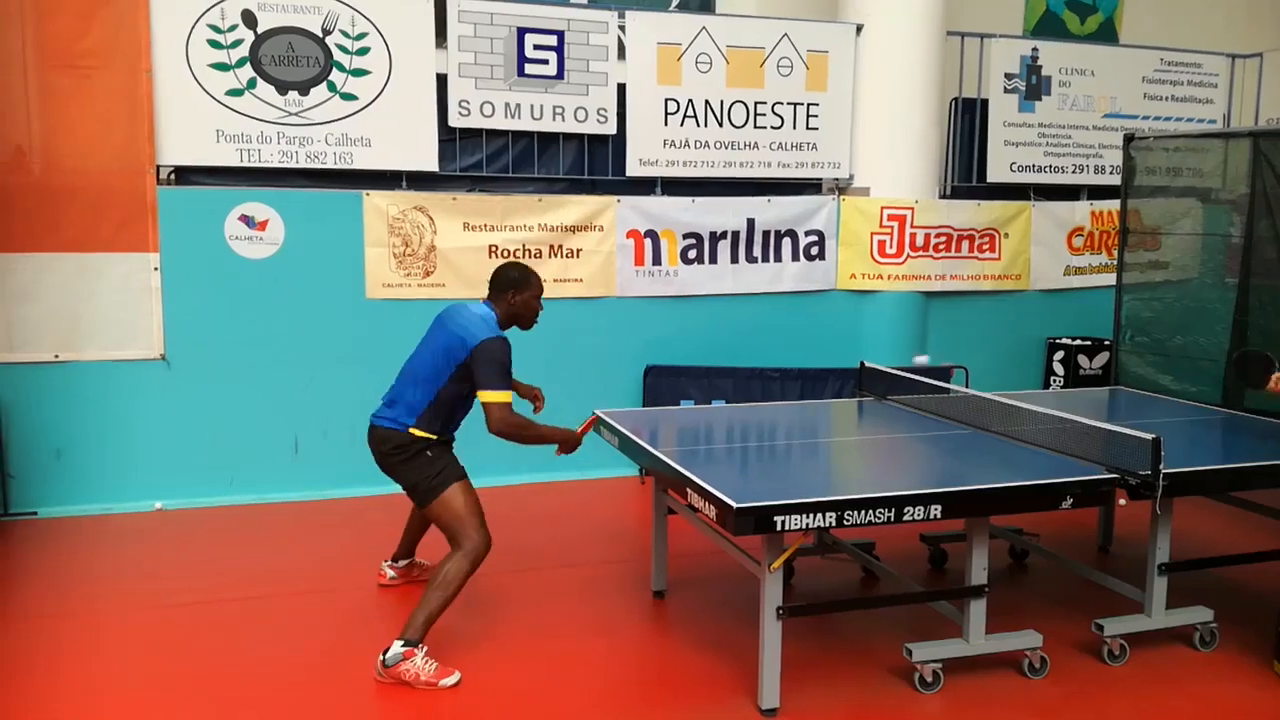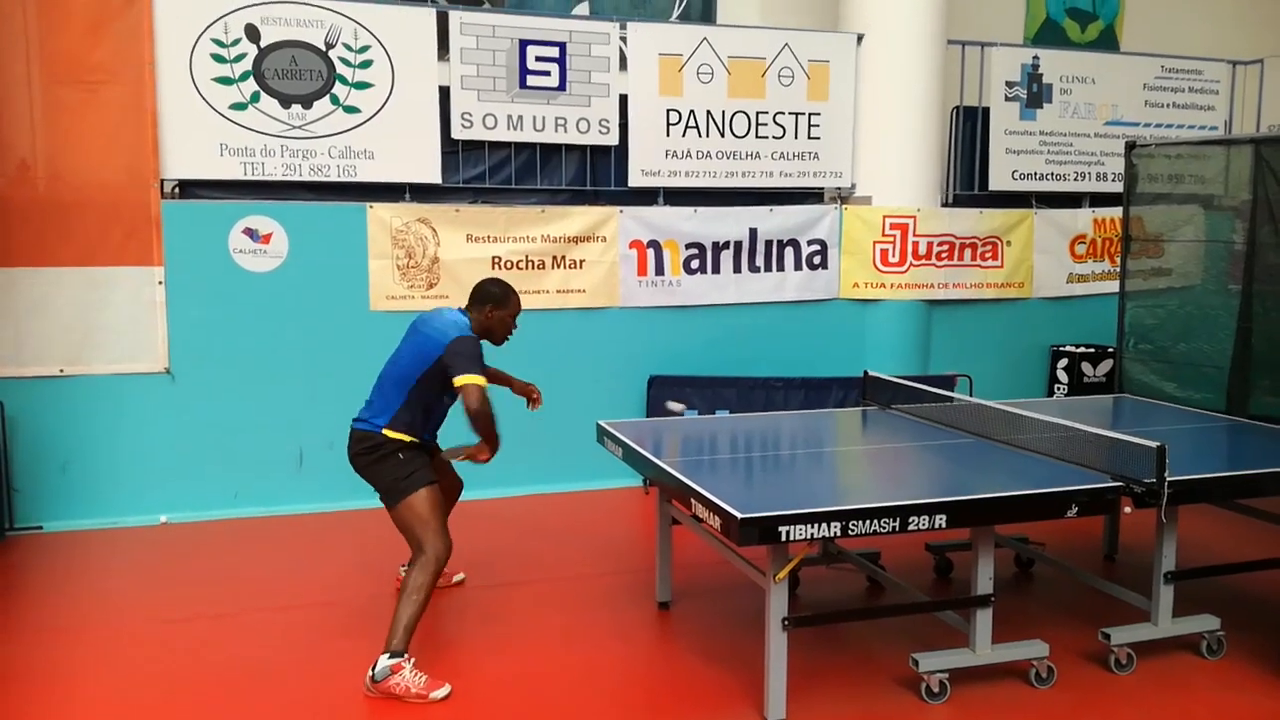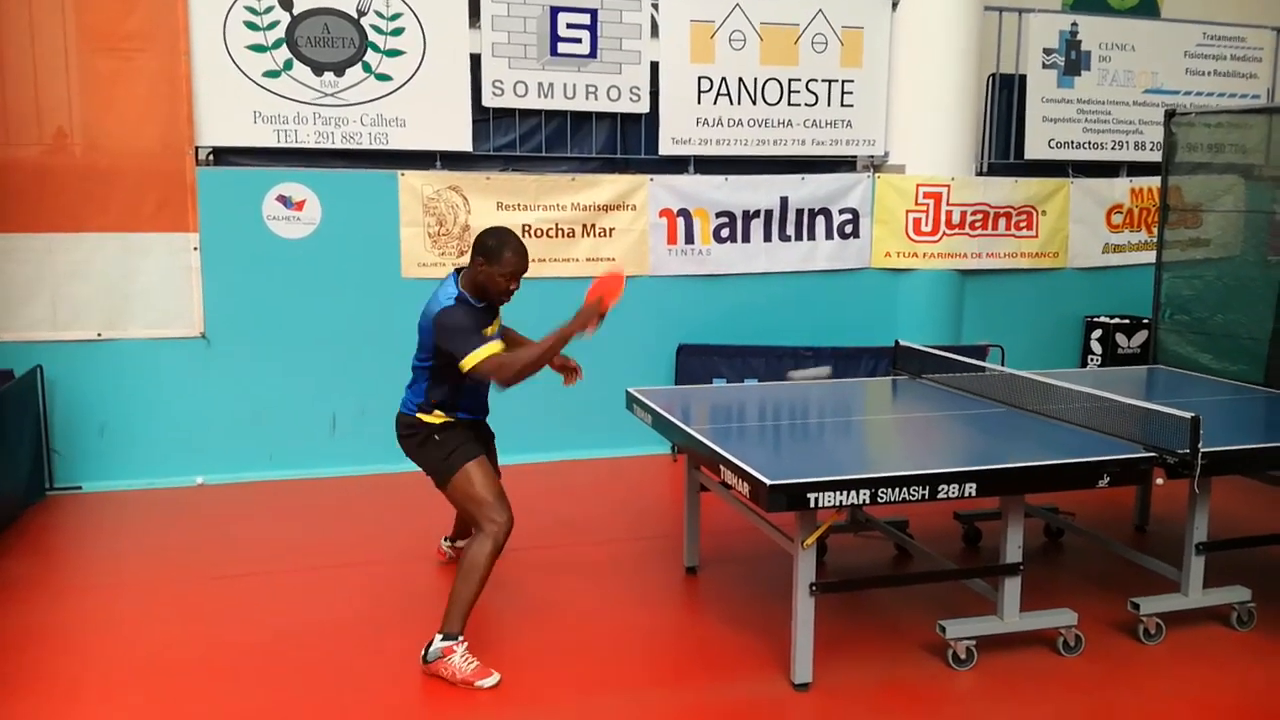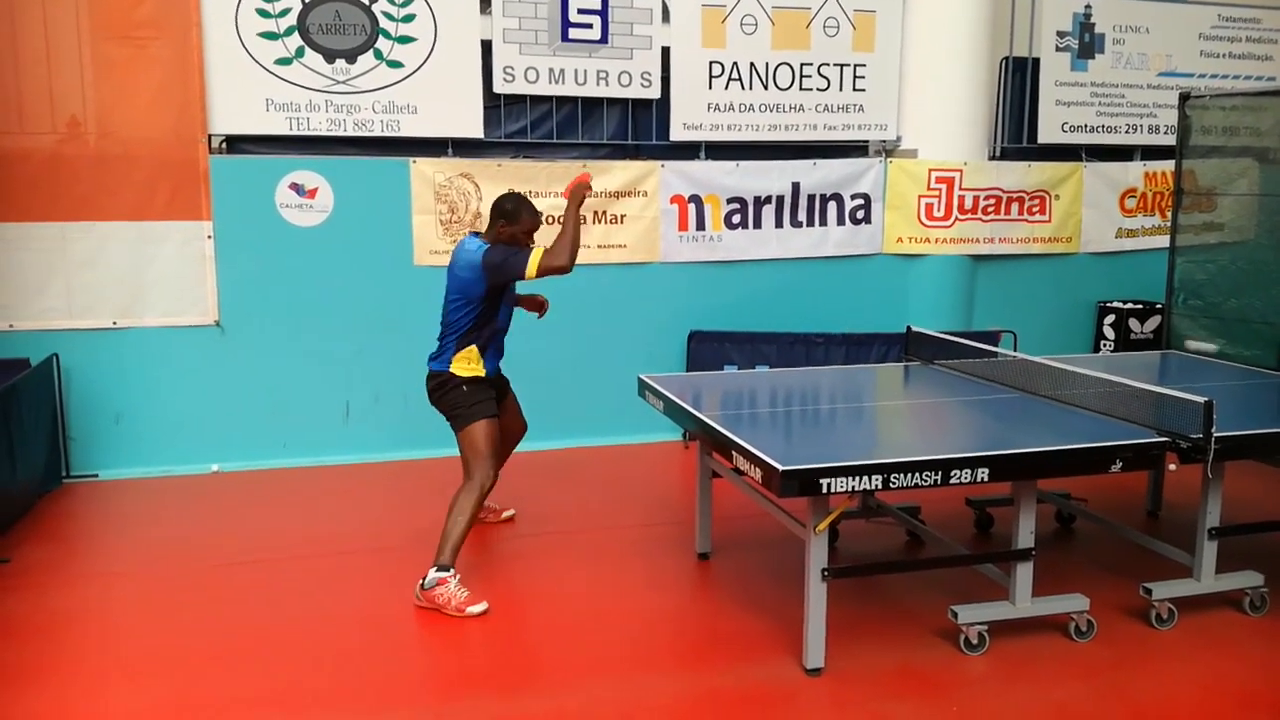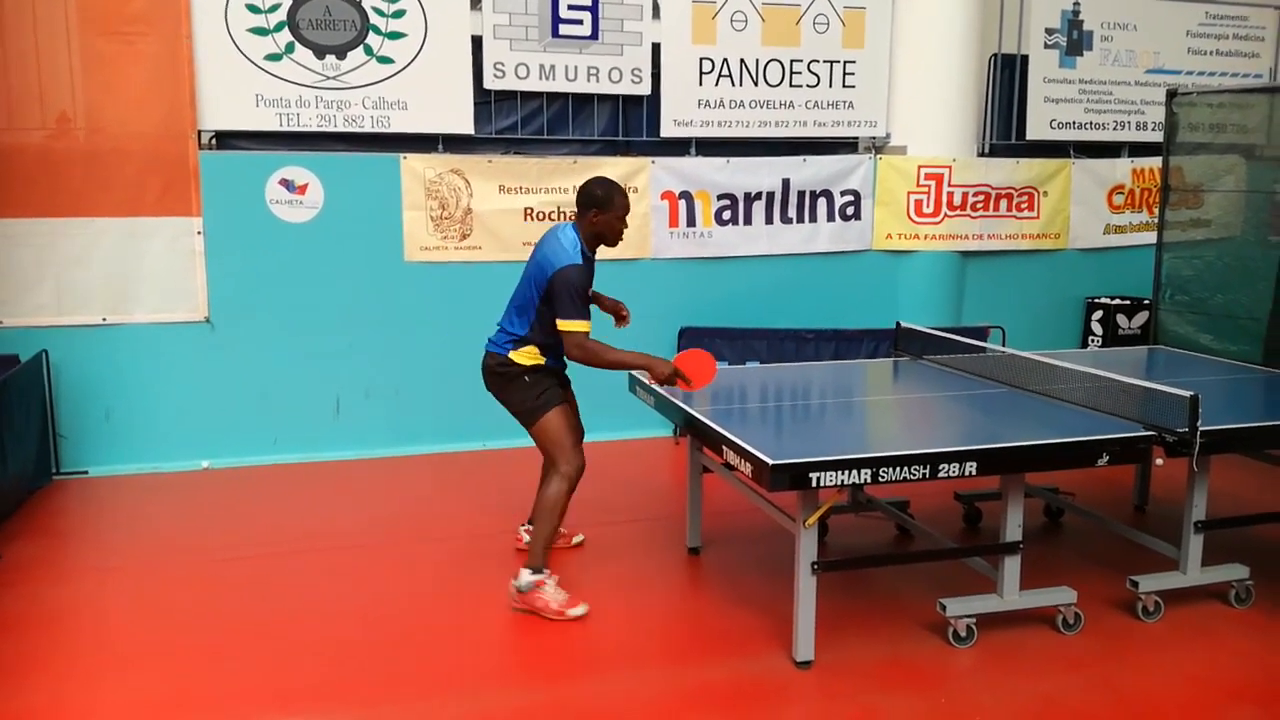
dt=1s
person 1, frame 1
left shoulder: (462, 312)
right shoulder: (492, 342)
right elbow: (500, 423)
left wrist: (518, 386)
right wrist: (561, 435)
left hip: (393, 429)
right hip: (408, 442)
left knee: (441, 492)
right knee: (474, 542)
left ankle: (399, 564)
right ankle: (401, 654)
person 1, frame 2
left shoulder: (440, 318)
right shoulder: (463, 340)
right elbow: (475, 403)
left wrist: (516, 385)
right wrist: (491, 442)
left hip: (401, 437)
right hip: (392, 445)
left knee: (447, 488)
right knee: (435, 548)
left ankle: (420, 574)
right ankle: (392, 664)
person 1, frame 3
left shoulder: (472, 291)
right shoulder: (449, 315)
left elbow: (497, 338)
right elbow: (502, 372)
left wrist: (554, 356)
right wrist: (561, 337)
left hip: (459, 420)
right hip: (432, 428)
left knee: (482, 486)
right knee: (496, 522)
left ankle: (456, 542)
right ankle: (445, 648)
person 1, frame 4
left shoulder: (474, 249)
right shoulder: (490, 258)
right elbow: (561, 262)
left wrist: (522, 301)
right wrist: (574, 206)
left hip: (476, 372)
right hip: (459, 380)
left knee: (513, 430)
right knee: (481, 476)
left ankle: (476, 506)
right ankle: (438, 580)
person 1, frame 5
left shoulder: (564, 234)
right shoulder: (571, 267)
right elbow: (578, 347)
left wrist: (600, 301)
right wrist: (647, 362)
left hip: (532, 361)
right hip: (517, 367)
left knee: (569, 438)
right knee: (568, 464)
left ankle: (539, 527)
right ankle: (533, 579)
